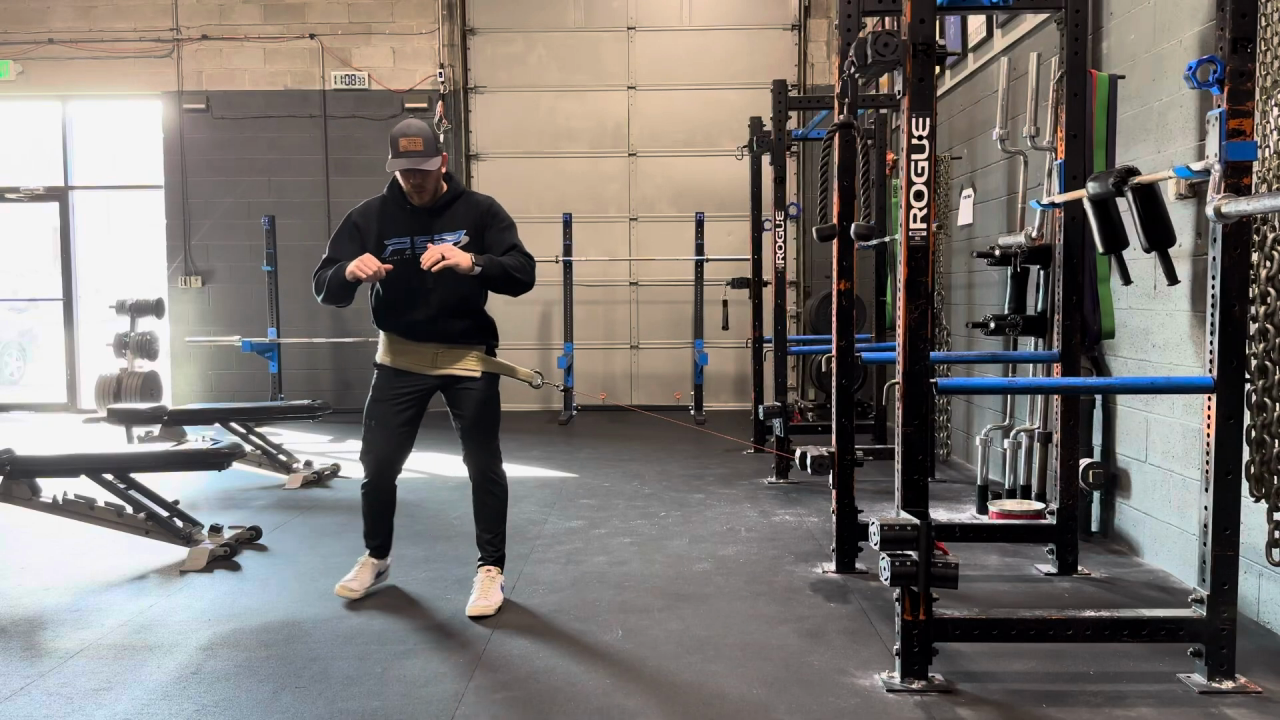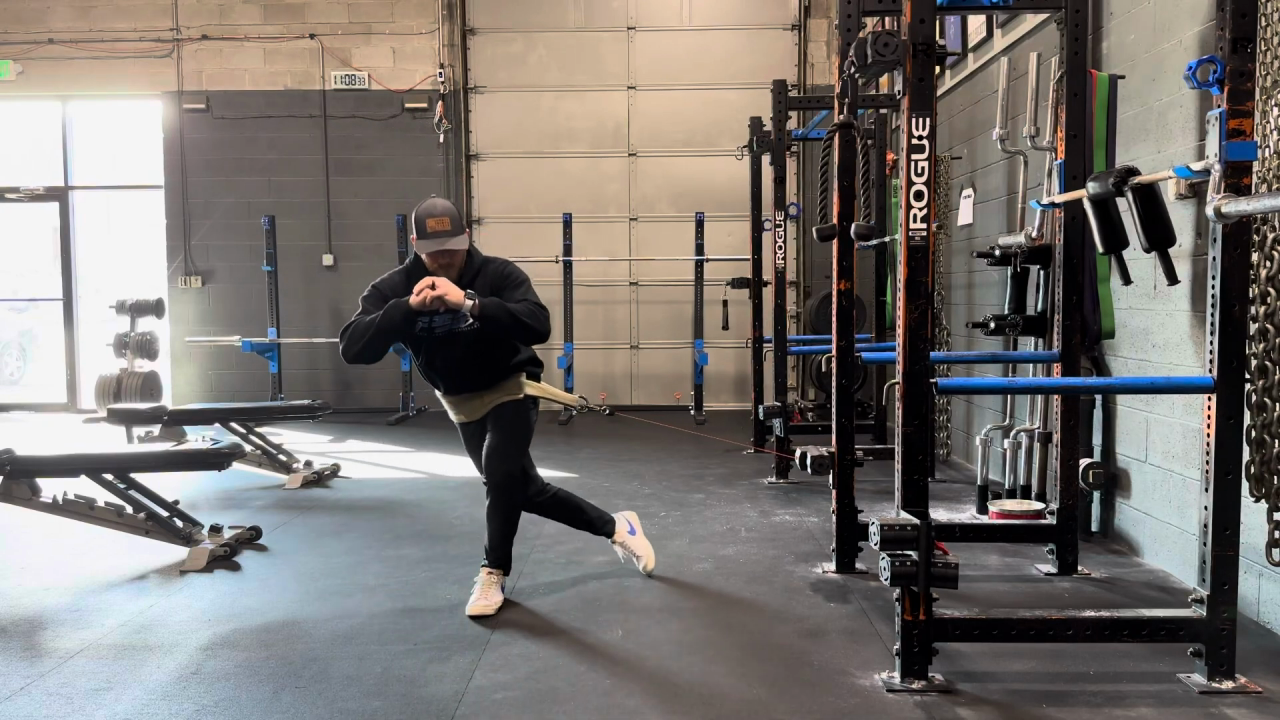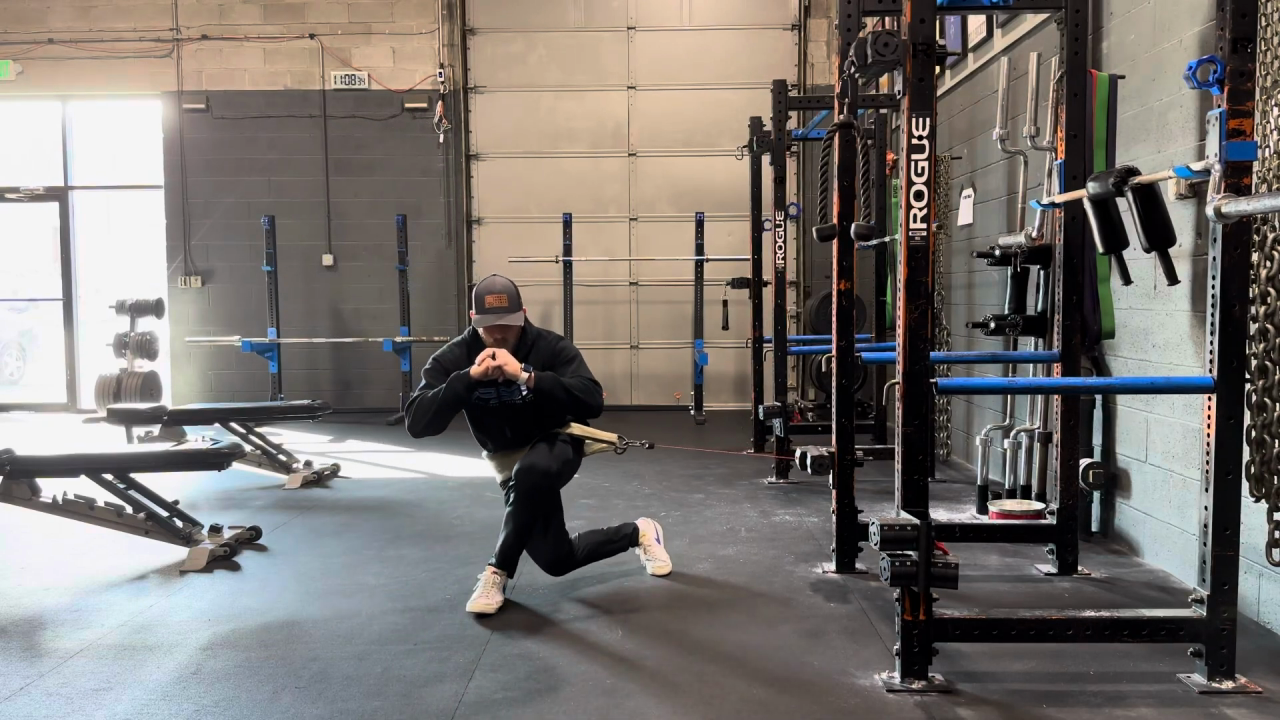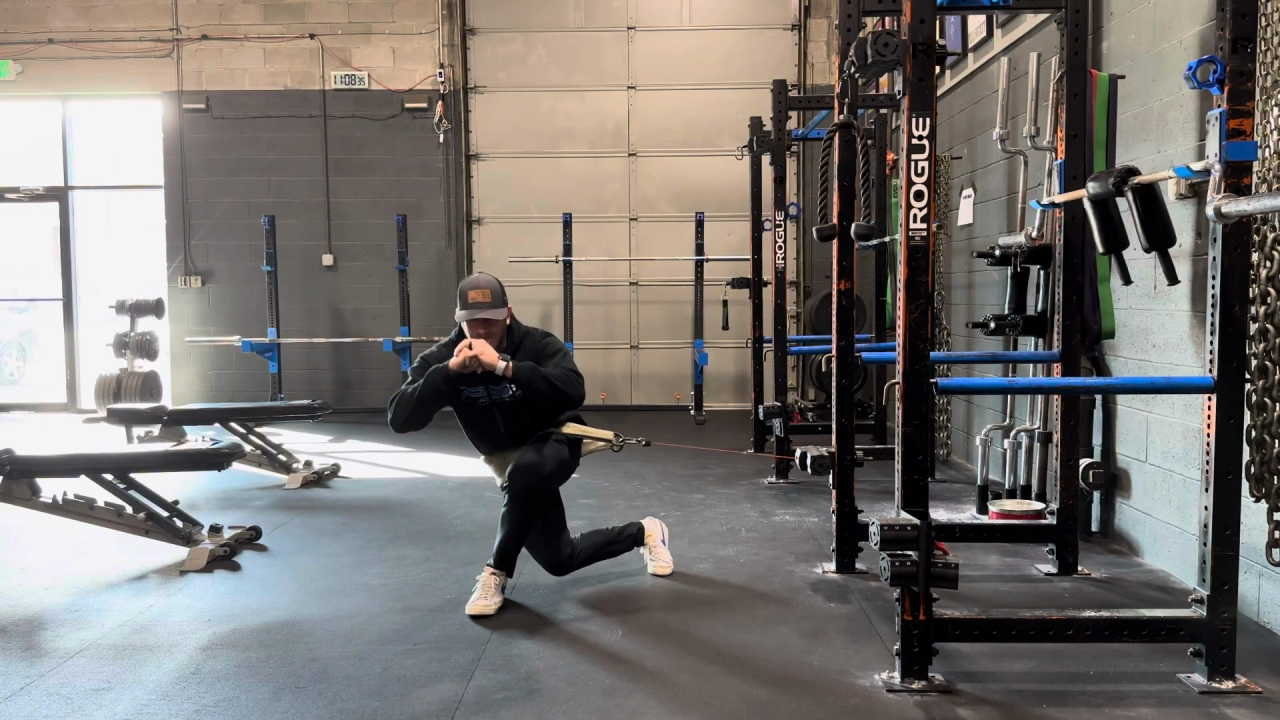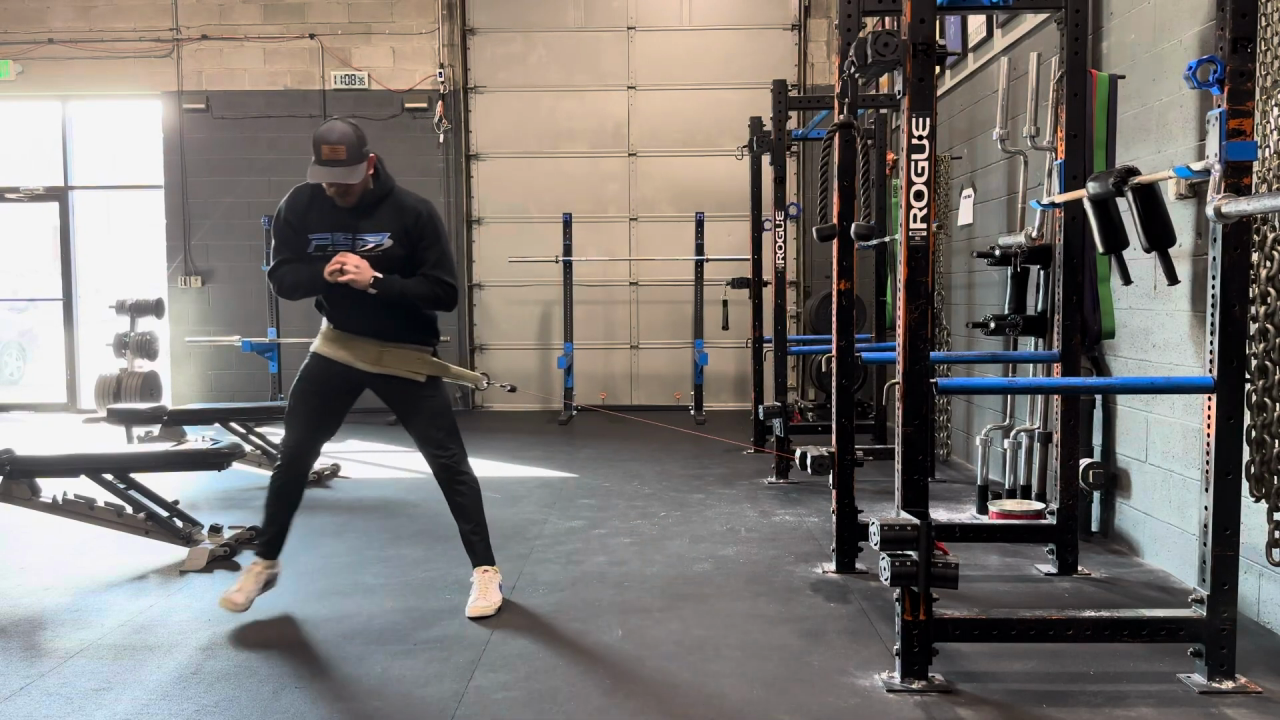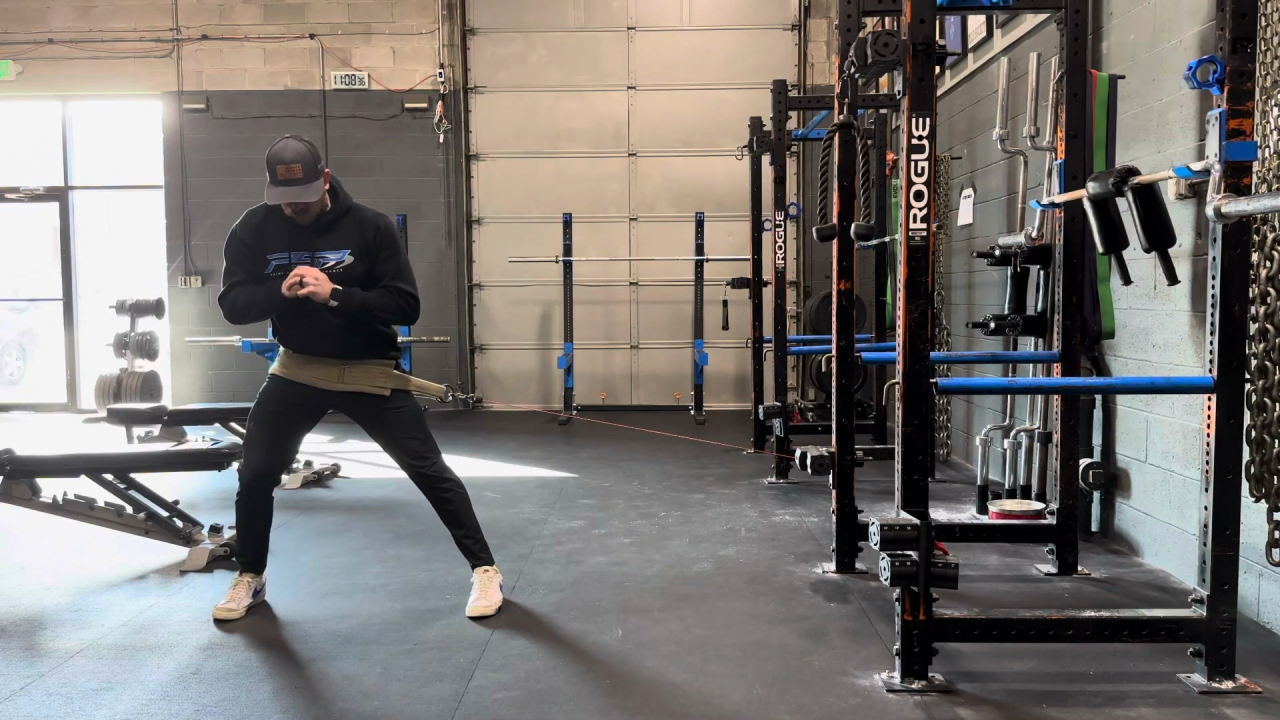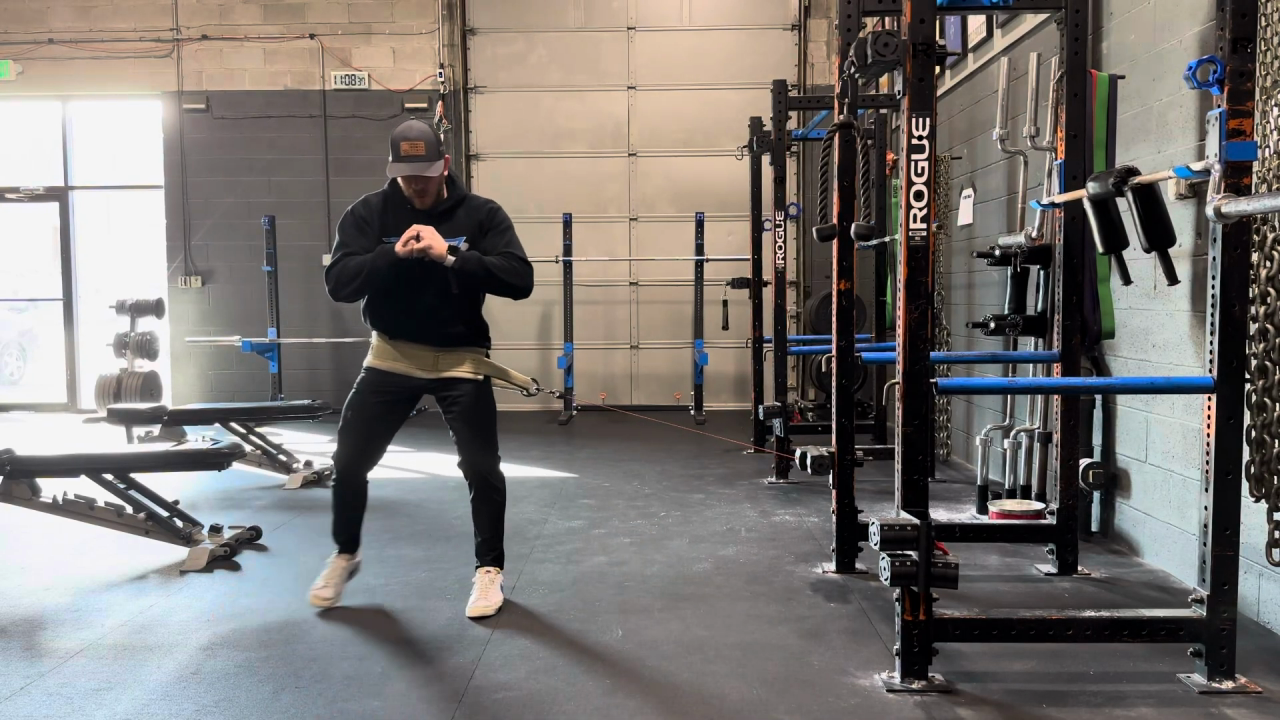
dt=0.7s
person 1, frame 1
left shoulder: (480, 211)
right shoulder: (370, 217)
left elbow: (522, 275)
right elbow: (324, 288)
left wrist: (471, 262)
right wrist: (350, 271)
left hip: (468, 355)
right hip: (401, 356)
left knee: (484, 464)
right knee: (378, 463)
left ankle: (490, 570)
right ankle: (376, 556)
person 1, frame 2
left shoulder: (498, 274)
right shoulder: (393, 289)
left elbow: (538, 327)
right elbow: (353, 349)
left wrist: (468, 303)
right wrist: (407, 307)
left hip: (509, 388)
right hip: (463, 403)
left knee: (502, 472)
right knee: (524, 489)
left ankle: (493, 574)
right ankle: (614, 526)
person 1, frame 3
left shoulder: (551, 347)
right shoulder: (453, 359)
left elbow: (592, 403)
right elbow: (416, 424)
left wrist: (525, 376)
right wrist: (468, 378)
left hip: (556, 444)
right hip: (508, 462)
left knee: (531, 474)
right knee: (557, 560)
left ankle: (497, 573)
right ankle: (637, 533)
person 1, frame 4
left shoulder: (538, 344)
right shoulder: (440, 359)
left elbow: (572, 393)
right elbow: (400, 420)
left wrist: (503, 366)
right wrist: (448, 371)
left hip: (554, 444)
right hip: (507, 462)
left knee: (524, 475)
right knee: (559, 560)
left ankle: (496, 574)
right ankle: (643, 533)
person 1, frame 5
left shoulder: (413, 212)
right shoulder: (299, 207)
left elbow: (444, 294)
right elbow: (282, 280)
left wrist: (374, 281)
right wrist: (323, 273)
left hip: (404, 353)
right hip: (338, 346)
left knee: (449, 460)
right knee: (294, 456)
left ankle: (485, 570)
right ankle: (264, 563)
person 1, frame 6
left shoulder: (370, 227)
right shoulder: (254, 229)
left elbow: (406, 306)
right elbow: (233, 305)
left wrist: (335, 294)
right wrist: (280, 292)
left hip: (370, 369)
right hip: (298, 368)
left knee: (428, 470)
right knee: (254, 473)
left ankle: (484, 569)
right ankle: (249, 577)
person 1, frame 7
left shoulder: (481, 214)
right shoulder: (368, 213)
left elbow: (519, 281)
right elbow: (338, 284)
left wrist: (448, 256)
right wrist: (394, 253)
left hip: (459, 357)
right hip: (392, 355)
left knee: (480, 467)
right knee: (348, 462)
left ankle: (488, 570)
right ankle: (346, 554)
